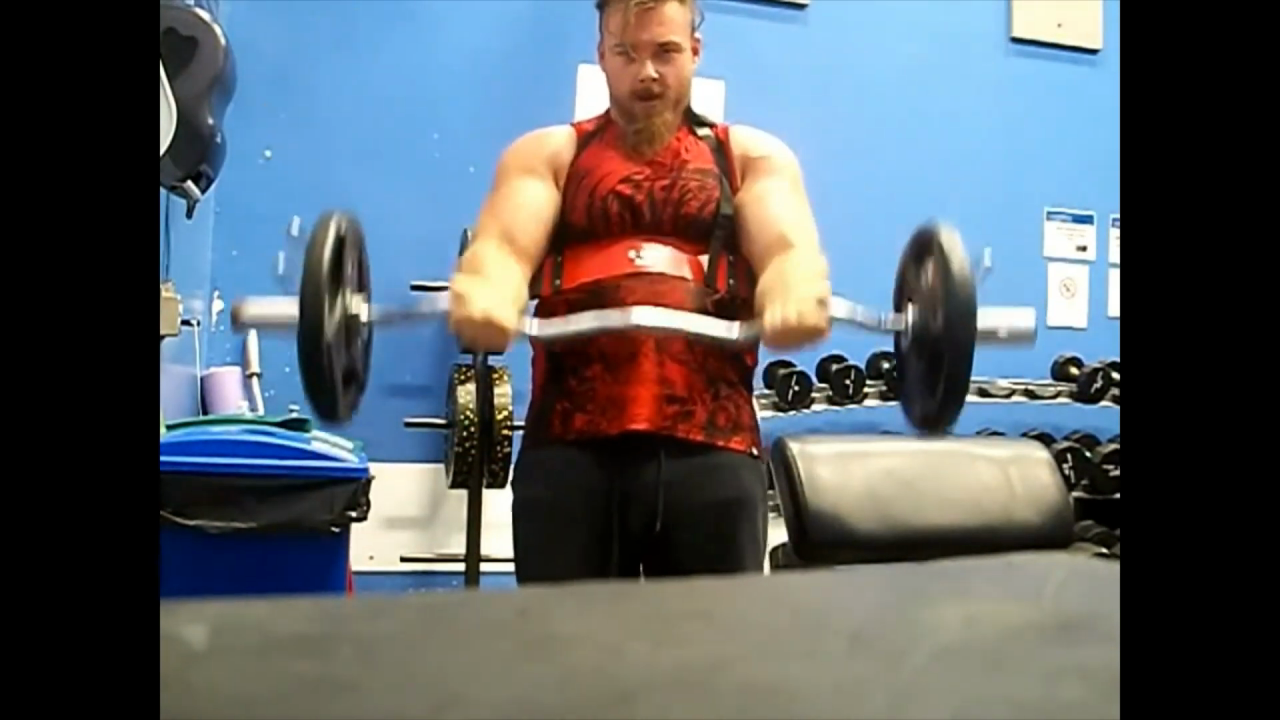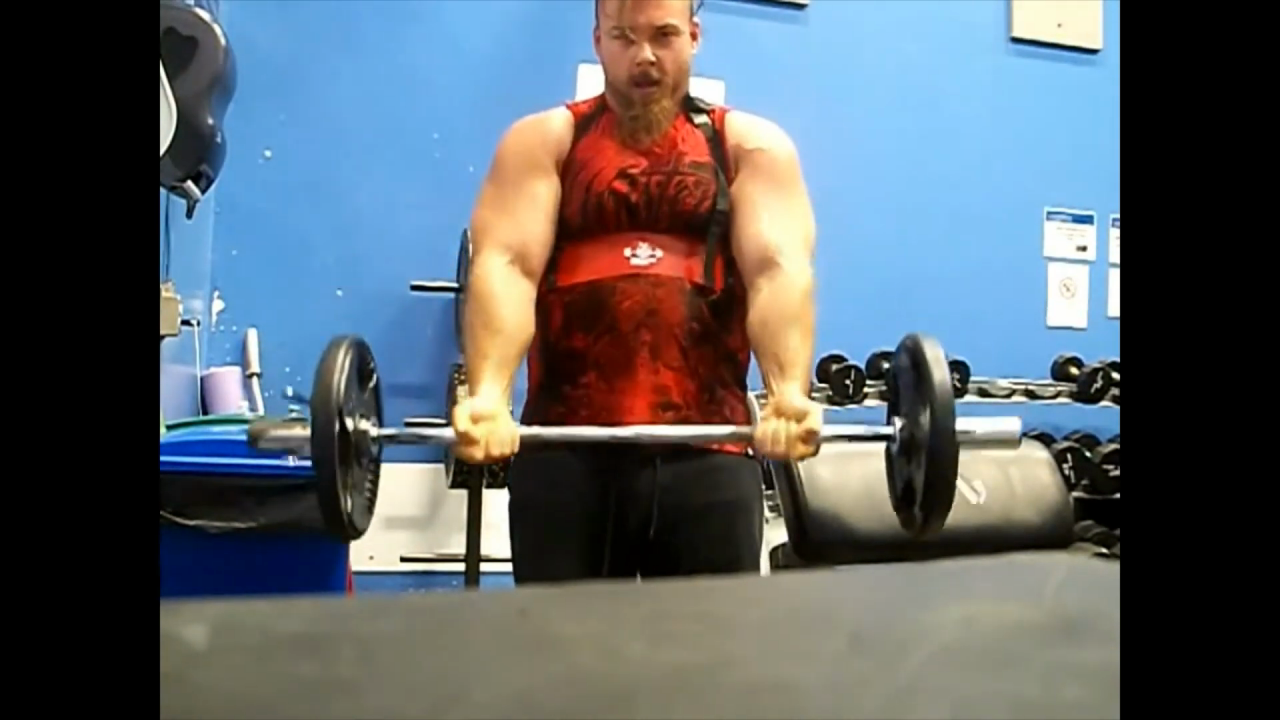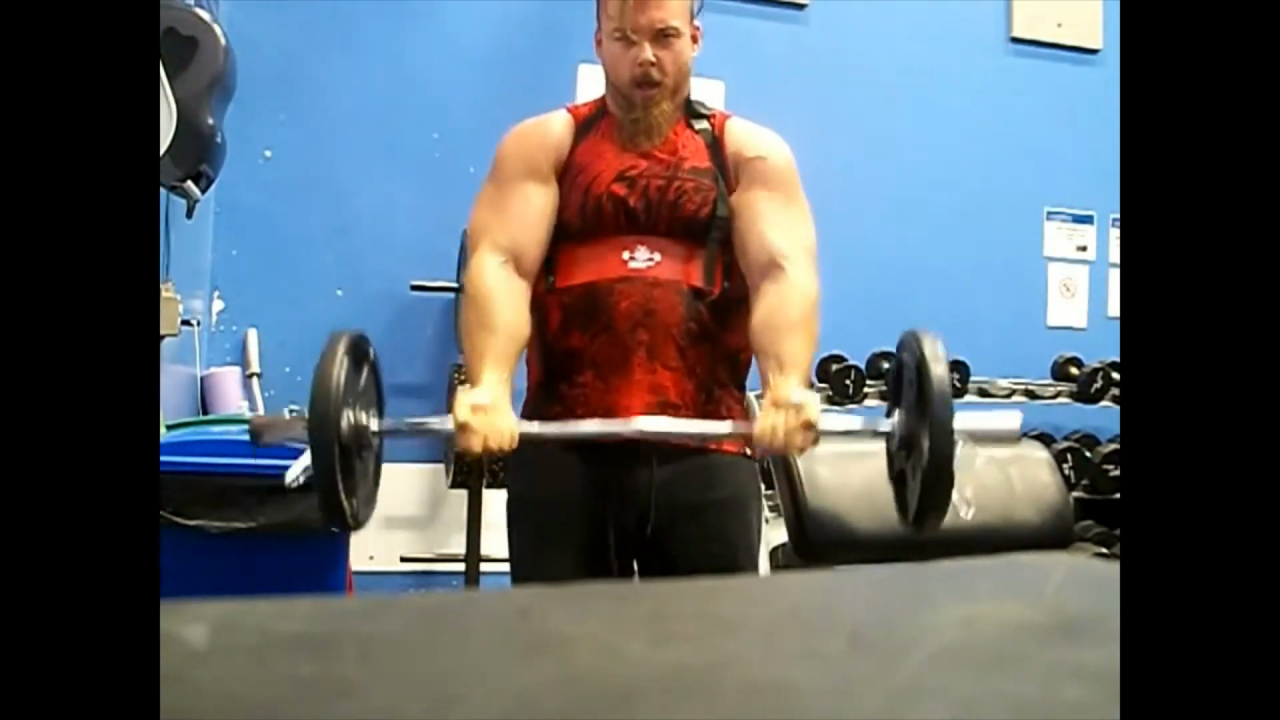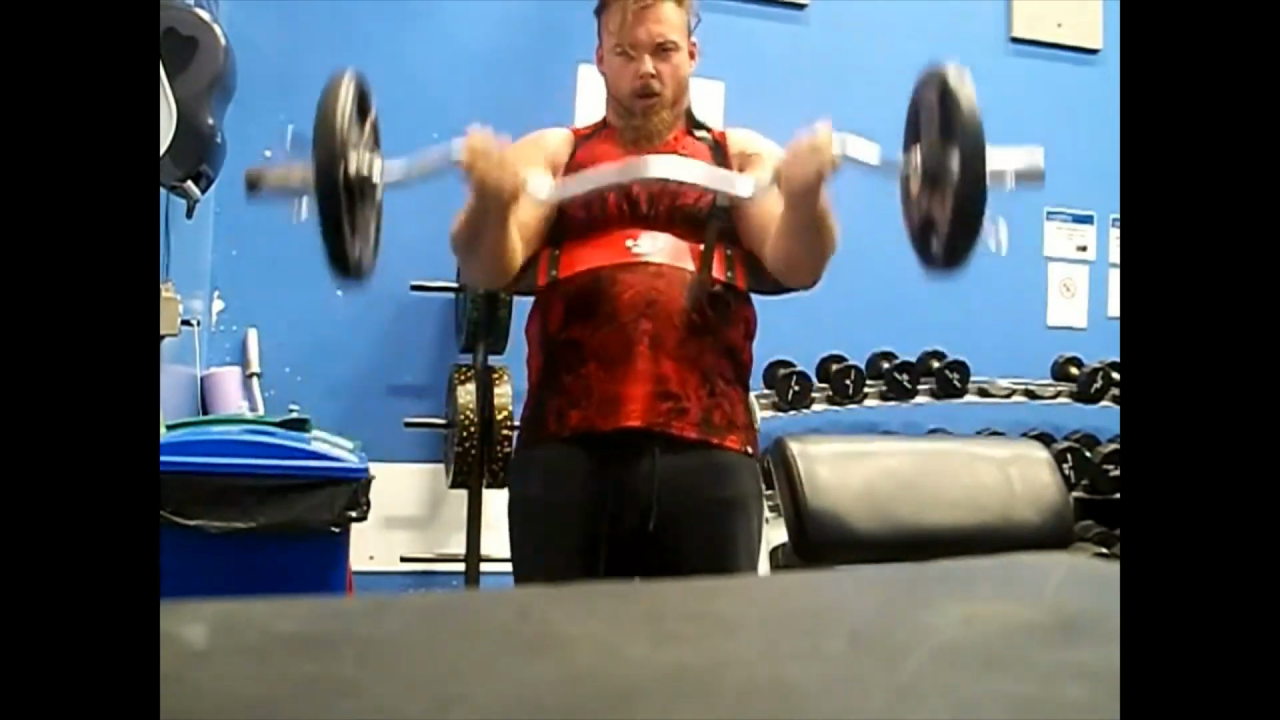
dt=0.4s
person 1, frame 1
left shoulder: (753, 156)
right shoulder: (547, 154)
left elbow: (790, 251)
right elbow: (501, 249)
left wrist: (797, 302)
right wrist: (483, 299)
left hip: (711, 447)
right hip: (571, 445)
person 1, frame 2
left shoulder: (751, 143)
right shoulder: (542, 140)
left elbow: (778, 268)
right elbow: (505, 264)
left wrist: (788, 393)
right wrist: (489, 393)
left hip: (707, 446)
right hip: (567, 445)
person 1, frame 3
left shoulder: (749, 150)
right shoulder: (542, 144)
left elbow: (784, 272)
right elbow: (498, 263)
left wrist: (788, 386)
right wrist: (487, 384)
left hip: (704, 447)
right hip: (564, 446)
person 1, frame 4
left shoulder: (745, 156)
right shoulder: (549, 154)
left elbow: (798, 263)
right elbow: (486, 264)
left wrist: (804, 193)
right wrist: (492, 199)
left hip: (707, 443)
right hip: (568, 442)
